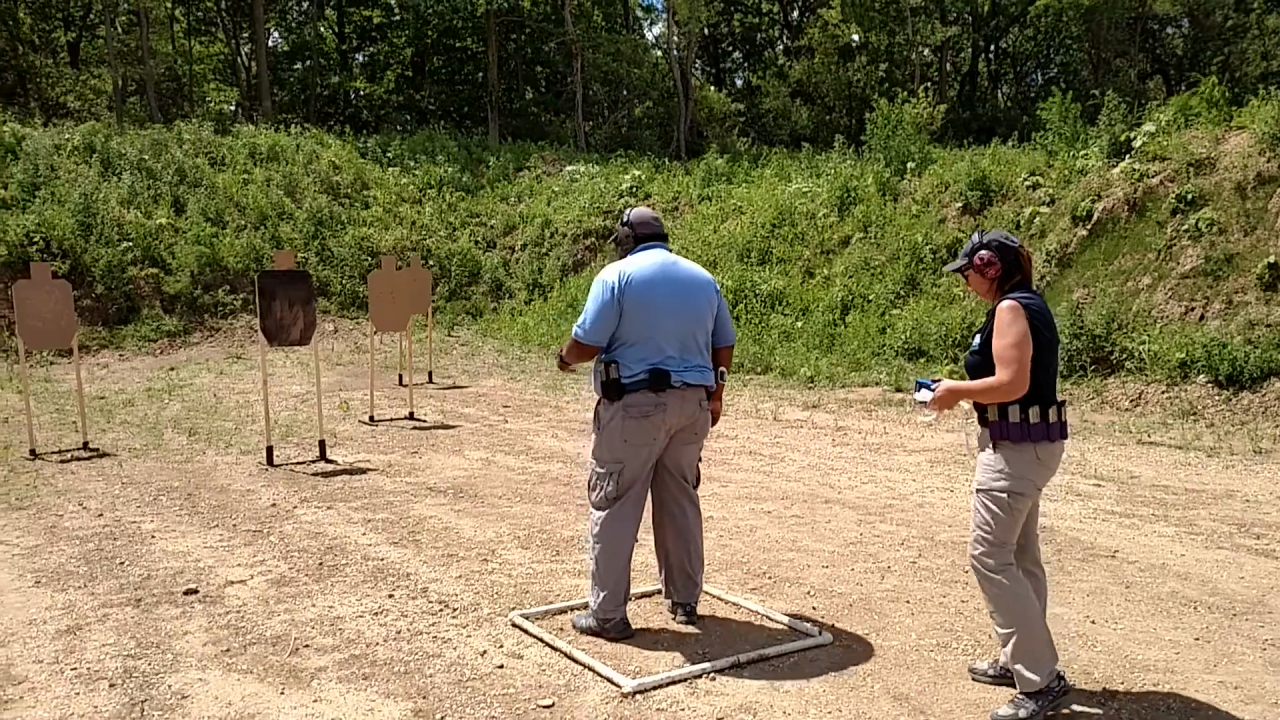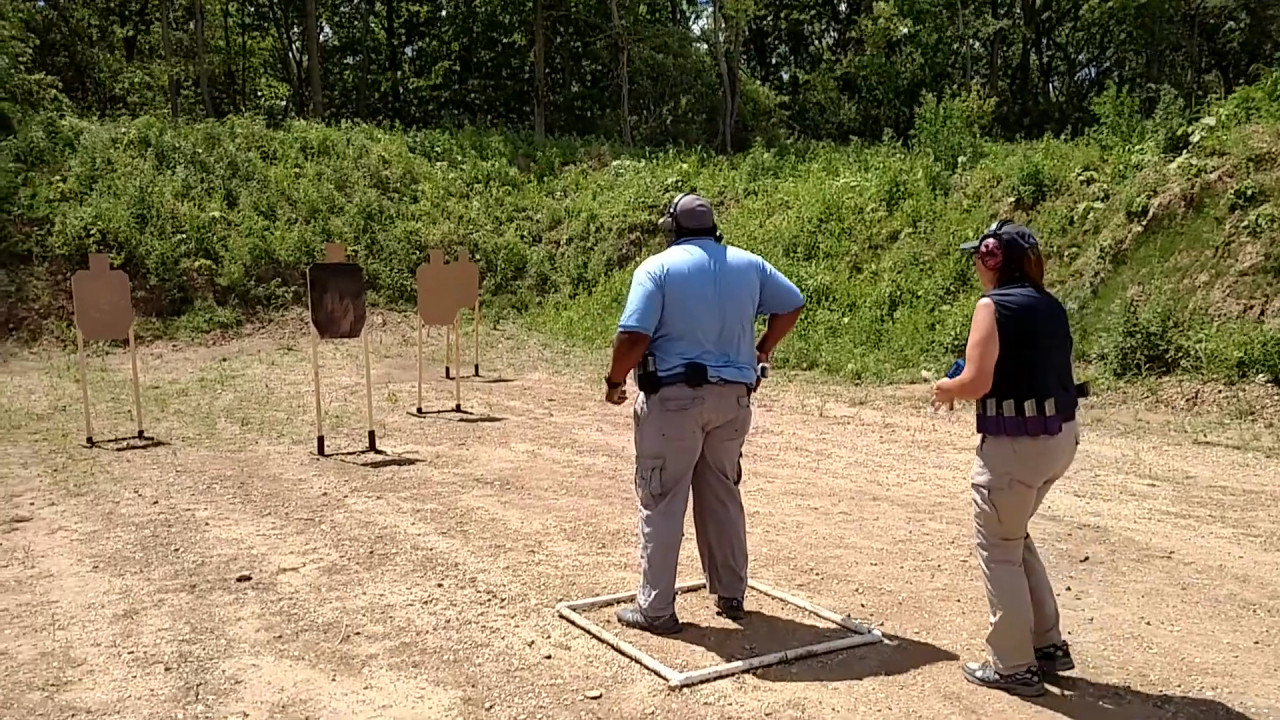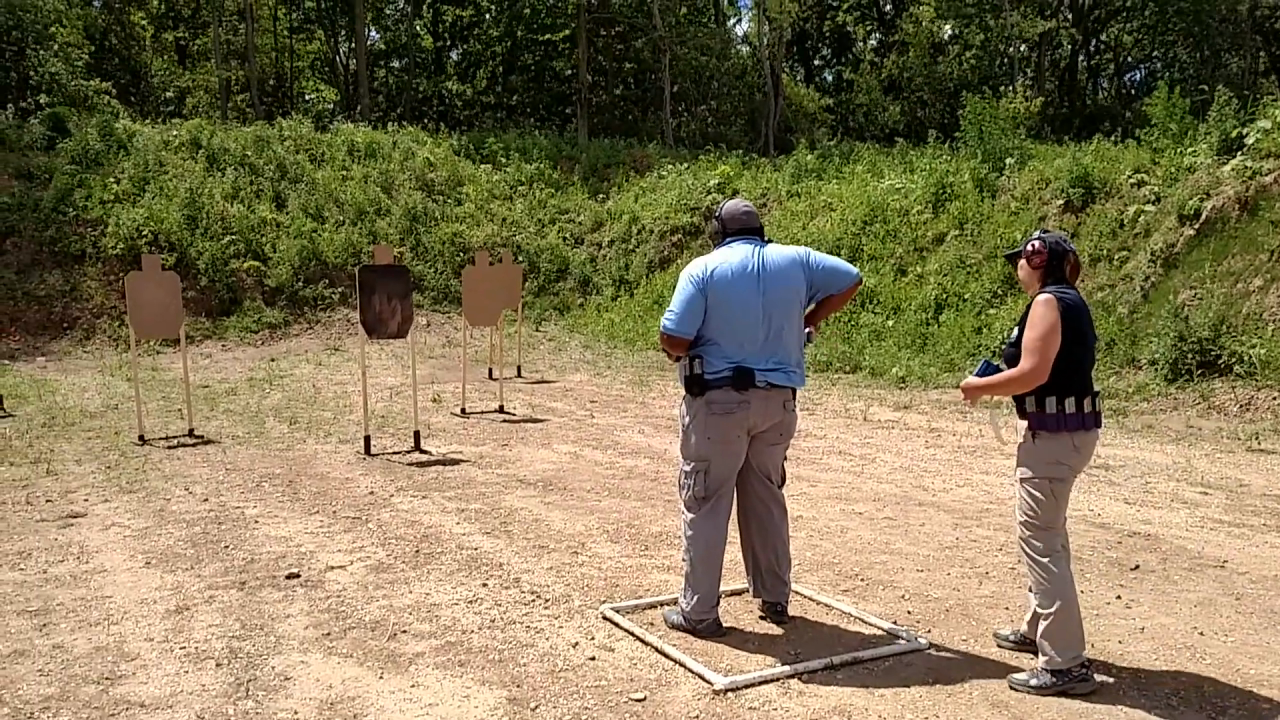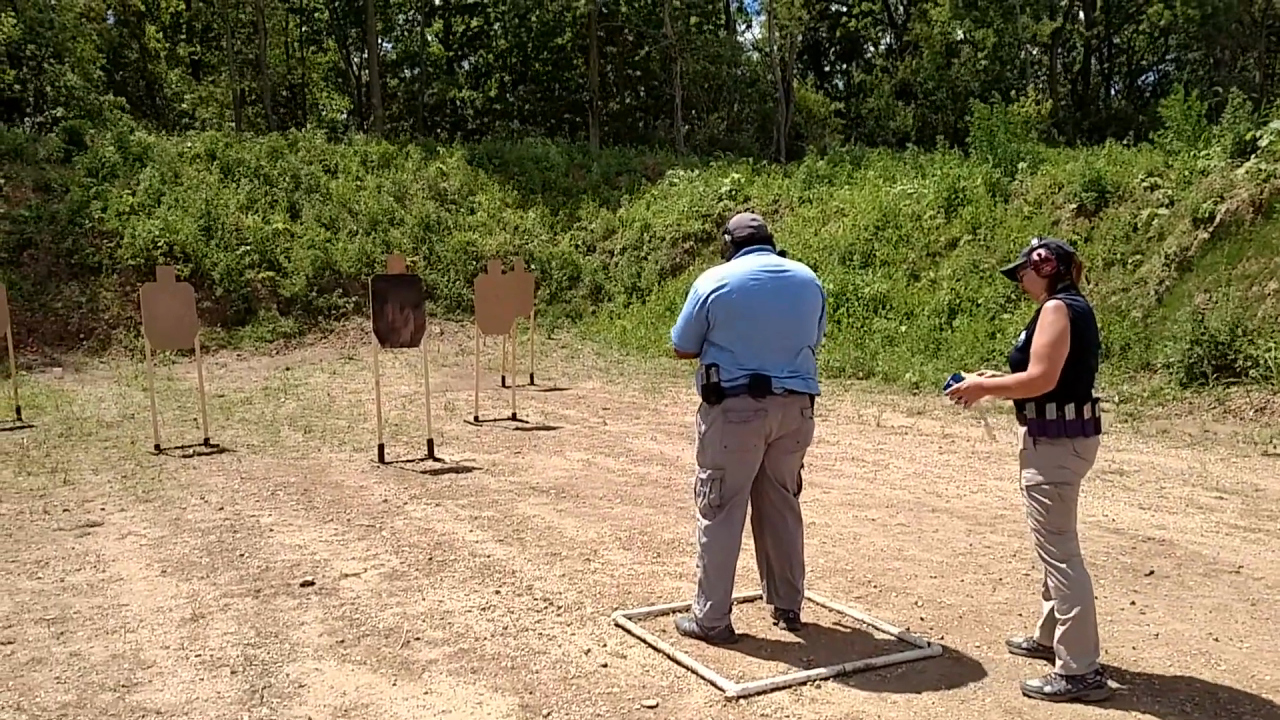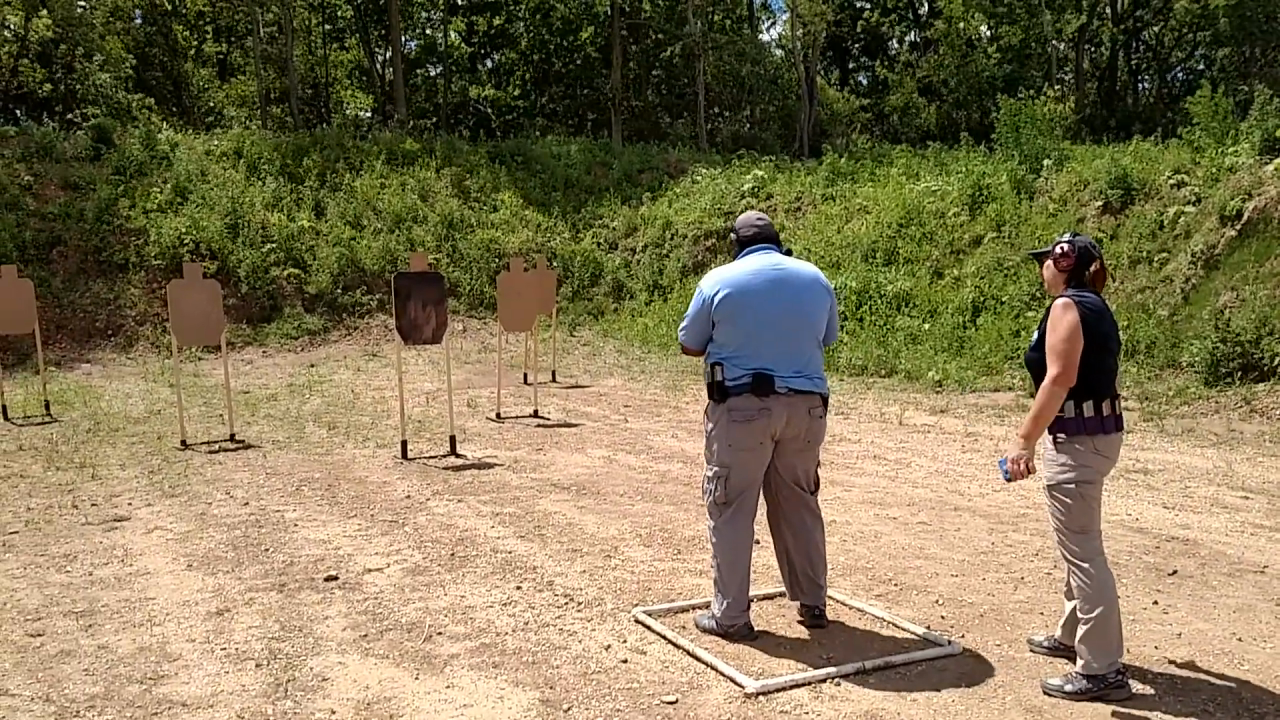
dt=1s
person 1, frame 1
left shoulder: (1011, 308)
right shoulder: (1027, 305)
left elbow: (1012, 384)
left wrist: (956, 389)
right wrist: (963, 391)
left hip: (1016, 446)
right hip: (1026, 443)
left knee: (990, 556)
right knee: (1019, 554)
right ankle: (1022, 662)
person 1, frame 2
left shoulder: (994, 305)
right shoulder: (1049, 305)
left elbow: (977, 383)
left wrist: (947, 388)
right wrist: (959, 388)
left hip: (1014, 441)
right hip: (1058, 435)
left knee: (999, 551)
right knee: (1014, 540)
left ankle: (1014, 667)
right ankle: (1047, 643)
person 1, frame 3
left shoulder: (1048, 301)
right shoulder: (1066, 301)
left elbow: (1033, 374)
left wrist: (980, 387)
right wrist: (997, 382)
left hip: (1054, 433)
right hip: (1062, 430)
left knee: (1039, 542)
right knee: (1046, 536)
left ankle: (1066, 663)
right ankle: (1038, 629)
person 1, frame 4
left shoulder: (1057, 309)
right shoulder: (1072, 308)
left elbow: (1040, 379)
left wrist: (984, 386)
right wrist: (994, 381)
left hip: (1055, 440)
right hip: (1063, 436)
left knee: (1059, 550)
right knee: (1054, 544)
left ankle: (1080, 670)
right ankle: (1050, 636)
person 1, frame 5
left shoulder: (1066, 305)
right shoulder: (1093, 306)
left elbow: (1060, 379)
left wrist: (1025, 441)
left hip: (1077, 438)
right hip: (1096, 431)
left knee: (1082, 550)
right knee: (1078, 545)
left ankle: (1100, 670)
right ankle: (1072, 635)
person 2, frame 1
left shoulder: (617, 275)
right shoulder: (702, 277)
left elbow: (586, 344)
right elbow: (724, 346)
left wrist: (566, 357)
right wrist: (714, 395)
left hip: (635, 404)
right hip: (691, 402)
left knee: (614, 505)
right knee: (680, 501)
left ankle: (608, 612)
right ankle: (685, 600)
person 2, frame 2
left shoulder: (658, 267)
right shoulder: (748, 265)
left elbow: (634, 337)
right elbow: (791, 304)
left wrist: (615, 381)
right wrist: (759, 352)
left hip: (674, 398)
right hip: (732, 397)
left knee: (661, 503)
right knee: (723, 497)
left ankle: (656, 608)
right ankle: (731, 595)
person 2, frame 3
left shoulder: (703, 269)
right shoulder: (795, 260)
left elbow: (674, 337)
right elbow: (850, 280)
left wrist: (677, 353)
right wrist: (810, 318)
left hip: (719, 400)
right hip: (777, 400)
left knee: (705, 506)
right knee: (767, 499)
left ankle: (698, 612)
right ankle: (775, 599)
person 2, frame 4
left shoulder: (715, 281)
right shoulder: (808, 280)
left elbow: (683, 348)
left hip: (735, 408)
right hip: (794, 407)
left knee: (720, 512)
right knee: (782, 507)
left ankle: (711, 618)
right ankle: (788, 606)
person 2, frame 5
left shoulder: (718, 281)
right shoulder: (815, 278)
left elbow: (690, 345)
right elbow: (827, 339)
left hip: (743, 407)
right hip: (805, 405)
left knee: (731, 512)
right knee: (799, 505)
left ankle: (730, 616)
right ankle: (813, 603)
